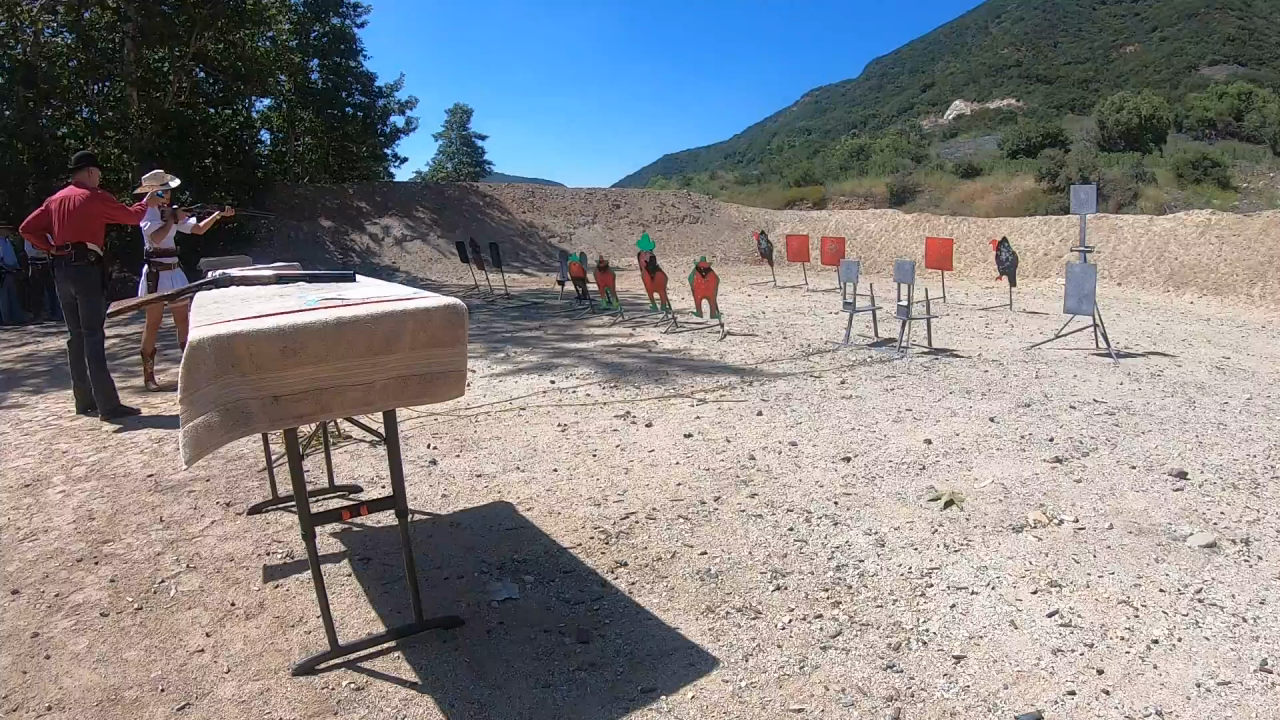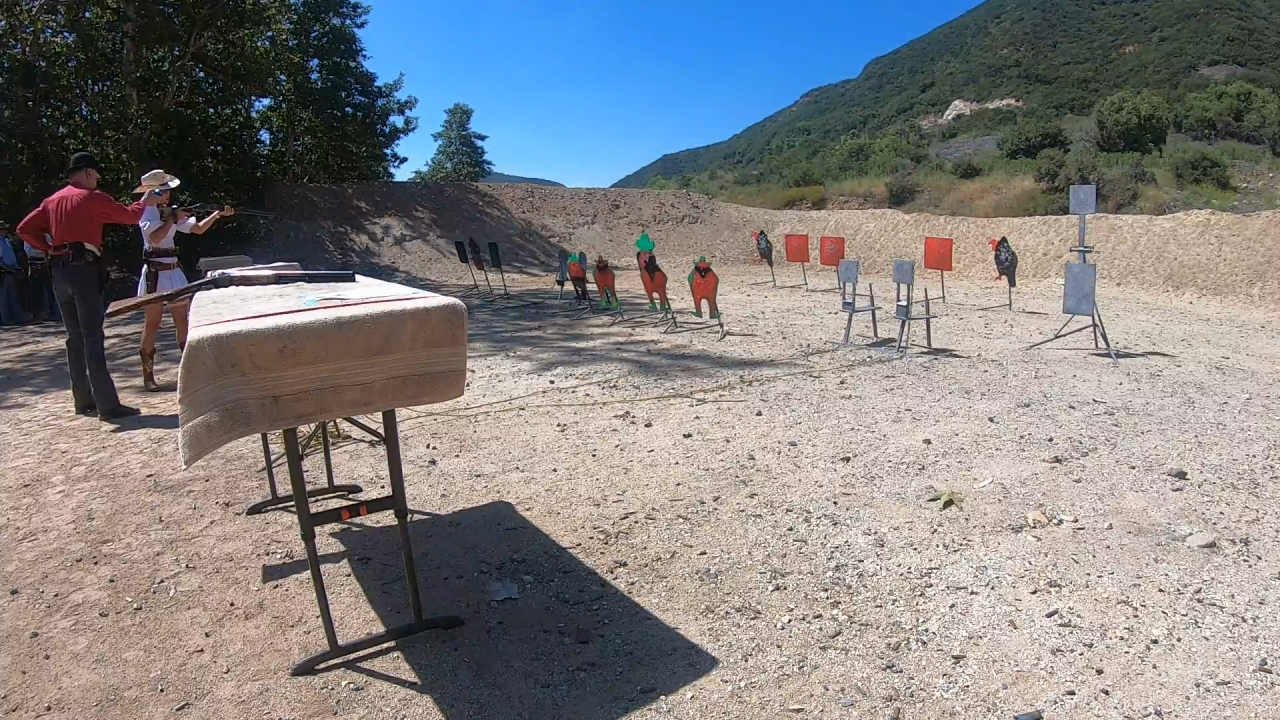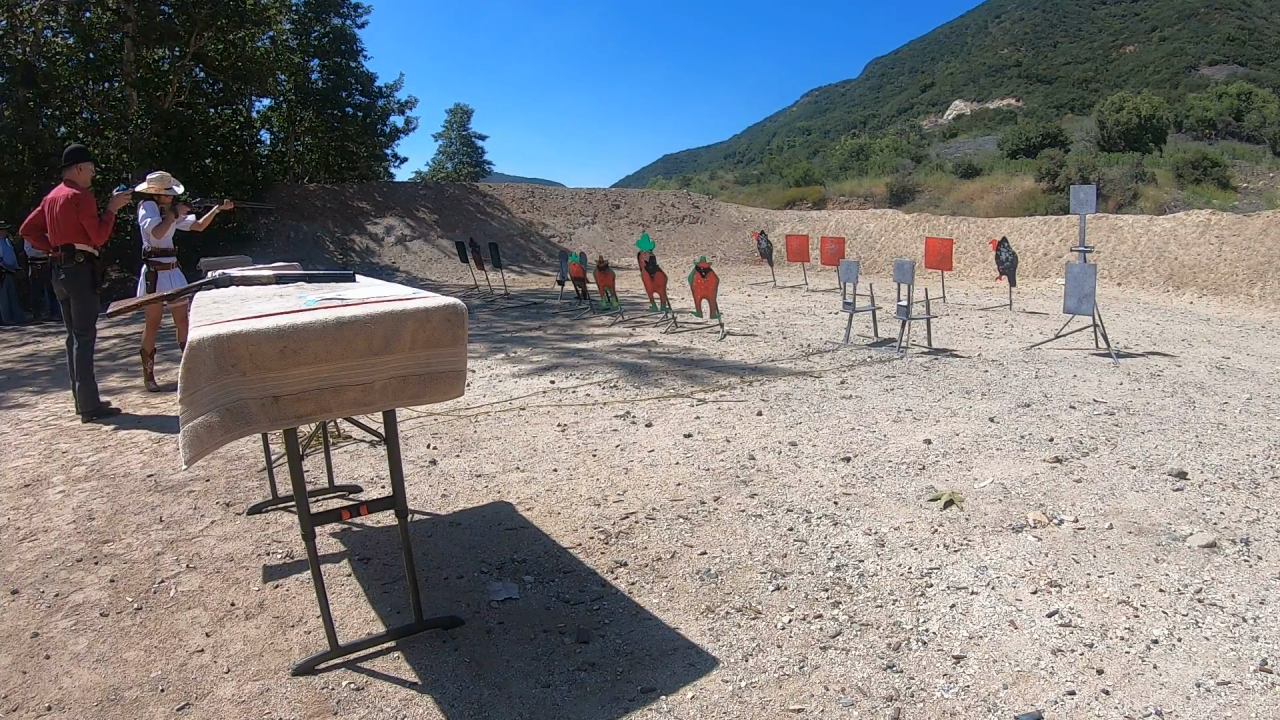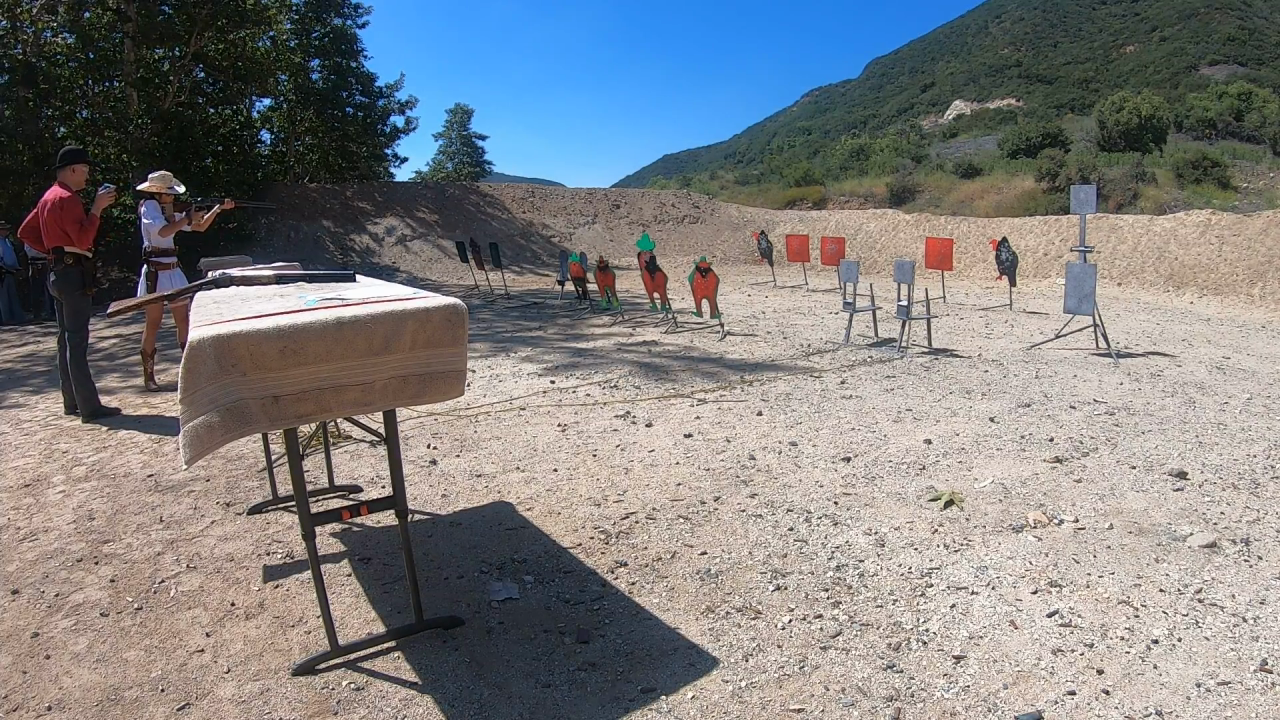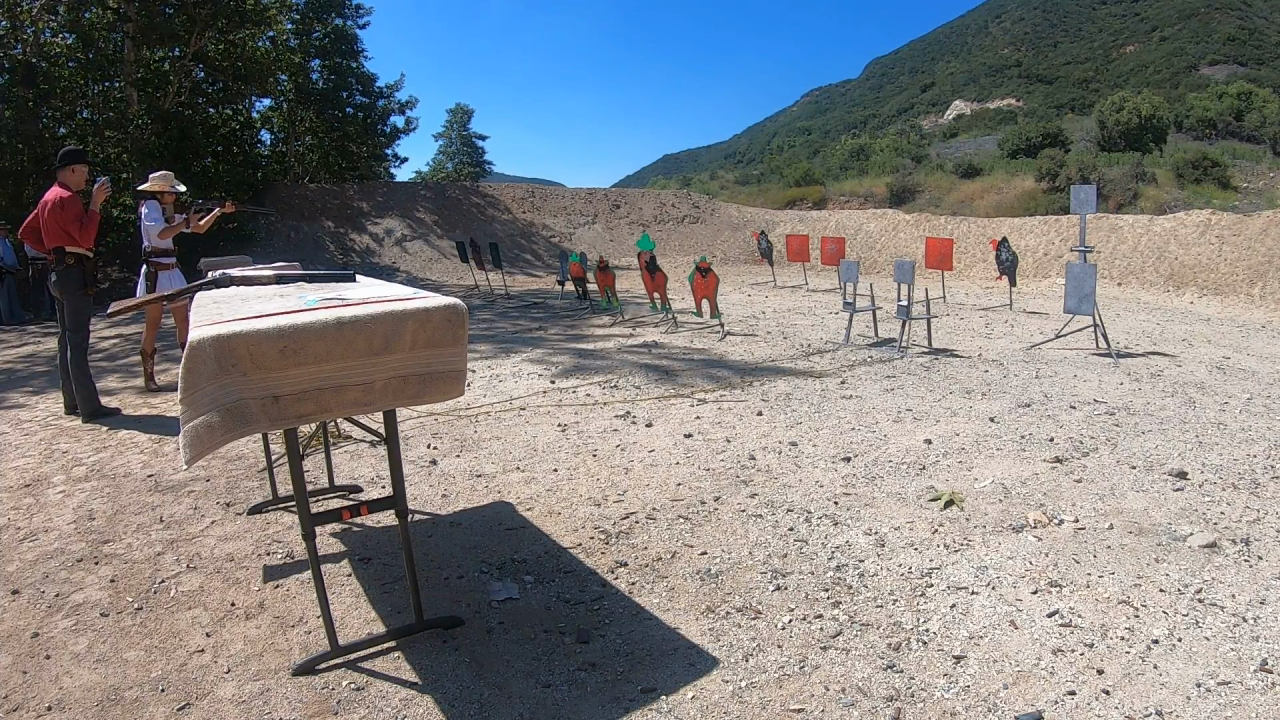
dt=1s
person 1, frame 1
left shoulder: (55, 200)
right shoulder: (95, 197)
left elbow: (27, 228)
right elbow: (131, 217)
left wrist: (51, 248)
right wrist: (146, 203)
left hip: (62, 271)
right hip: (86, 269)
left knee: (77, 337)
right knee: (93, 337)
left ankle: (84, 401)
right ankle: (108, 405)
person 1, frame 2
left shoulder: (53, 200)
right shoulder: (93, 198)
left elbow: (25, 229)
right elbow: (128, 215)
left wrist: (49, 248)
right wrist: (144, 202)
left hip: (59, 271)
right hip: (83, 269)
left knee: (75, 337)
right knee: (92, 337)
left ankle: (84, 400)
right ankle: (108, 405)
person 1, frame 3
left shoulder: (51, 197)
right shoulder: (81, 196)
left elbow: (28, 230)
right elbow: (99, 237)
left wrist: (53, 248)
right wrist: (112, 207)
left hip: (60, 270)
right hip: (80, 269)
left knee: (74, 336)
right knee: (85, 337)
left ankle: (83, 400)
right ankle: (90, 407)
person 1, frame 4
left shoulder: (49, 197)
right shoulder: (68, 198)
left elbow: (26, 232)
right elbow: (83, 239)
left wrist: (52, 250)
right wrist: (98, 207)
left hip: (58, 271)
right hip: (74, 273)
left knee: (67, 338)
right knee: (77, 340)
left ankle: (72, 401)
right ankle: (90, 407)
person 1, frame 5
left shoulder: (49, 198)
right shoulder: (68, 198)
left elbow: (27, 232)
right elbow: (86, 237)
left wrist: (52, 250)
right wrist: (95, 203)
left hip: (59, 272)
right hip: (75, 273)
left knee: (67, 339)
right knee: (78, 341)
left ankle: (72, 401)
right ankle: (90, 407)
person 2, frame 1
left shoulder: (172, 211)
right shoulder: (147, 211)
left elbow: (199, 229)
right elbow: (156, 237)
left wrist: (218, 215)
right wrist: (173, 219)
left hip: (174, 271)
right hip: (156, 273)
left knee: (183, 322)
right knee: (153, 325)
right ankle: (148, 376)
person 2, frame 2
left shoulder: (171, 211)
right shoulder: (147, 210)
left elbow: (198, 229)
right elbow: (155, 237)
left wrist: (217, 214)
right wrist: (172, 218)
left hip: (174, 271)
right hip: (155, 272)
left knee: (182, 321)
right knee: (152, 325)
right ankle: (148, 376)
person 2, frame 3
left shoulder: (170, 210)
right shoulder: (147, 207)
left elbow: (199, 226)
right elbow: (157, 233)
left wrist: (217, 209)
right wrist: (173, 213)
left hip: (173, 271)
right hip: (155, 272)
left knee: (183, 321)
right knee: (153, 325)
right ankle: (148, 376)
person 2, frame 4
left shoulder: (171, 211)
right shoulder: (149, 206)
left elbow: (201, 226)
right elbow: (163, 232)
left wrist: (218, 208)
right wrist: (186, 218)
left hip: (174, 271)
right hip: (155, 272)
left knee: (184, 321)
right knee: (153, 324)
right ankle: (148, 376)
person 2, frame 5
left shoulder: (169, 214)
right shoulder: (150, 206)
left elbow: (200, 228)
right elbow: (162, 234)
left wrist: (218, 211)
right wrist: (187, 222)
left hip: (173, 271)
right hip: (155, 272)
left knee: (183, 320)
right knee: (153, 324)
right ankle: (148, 376)
